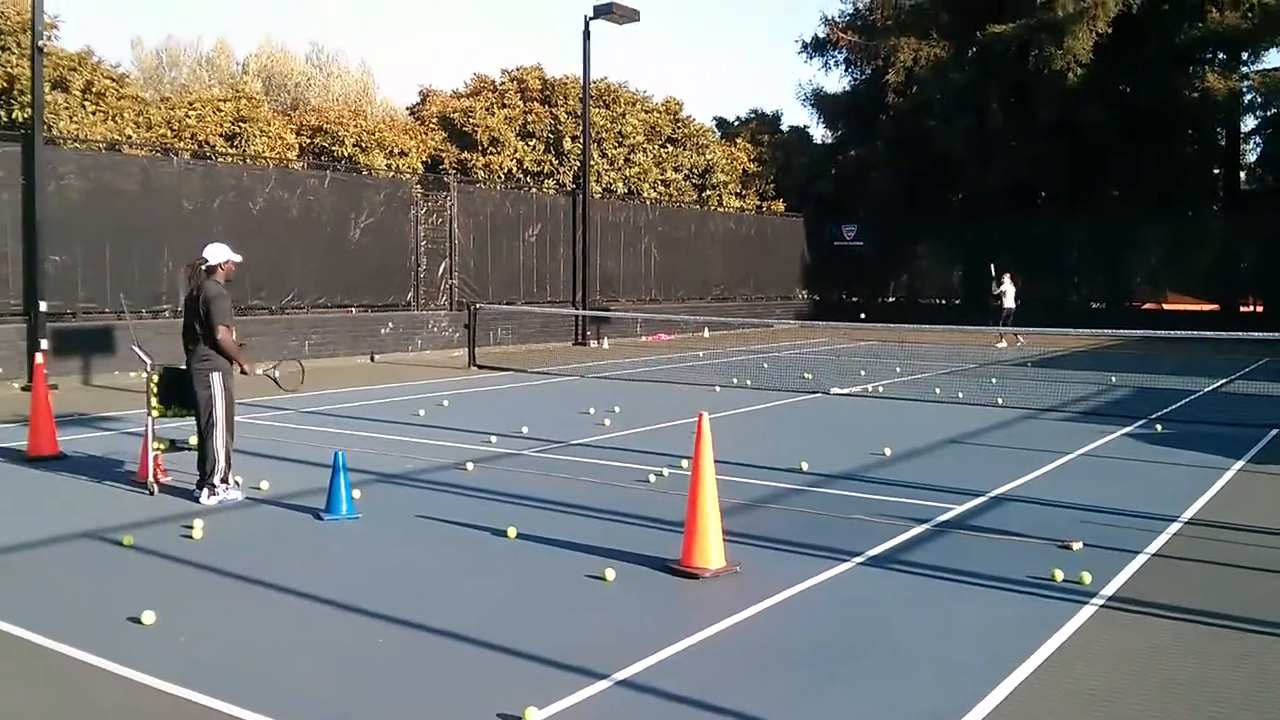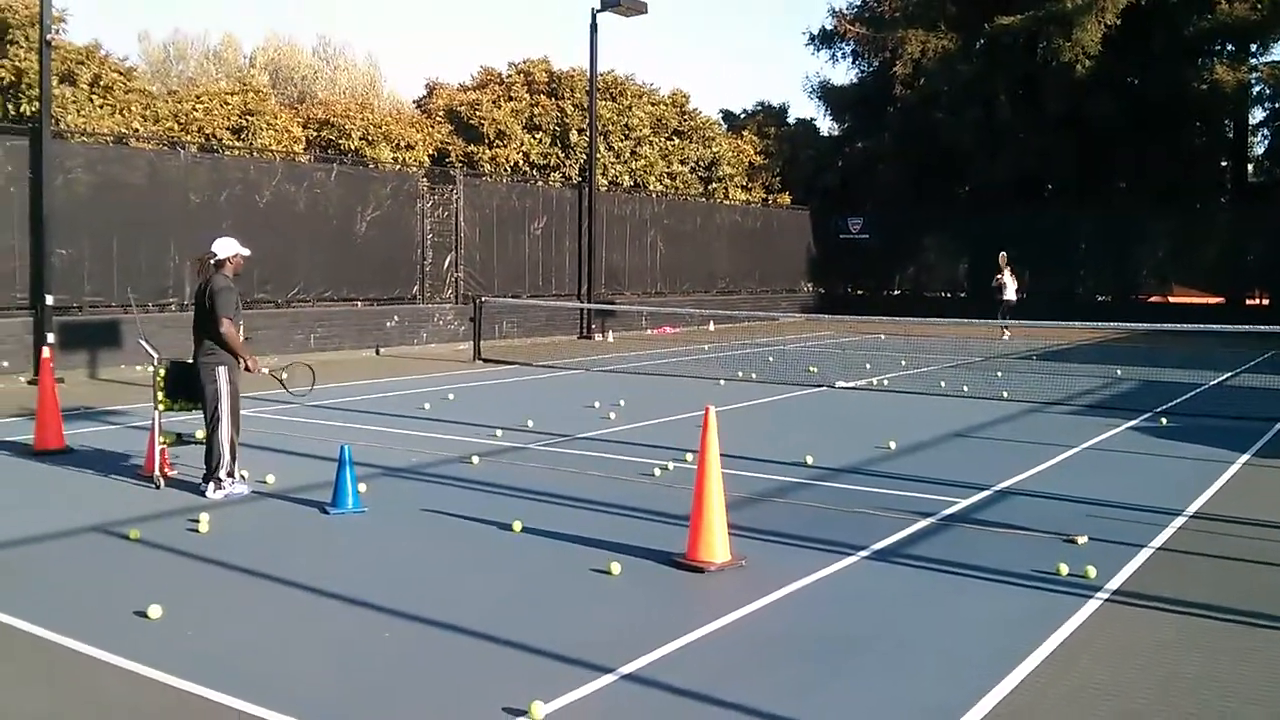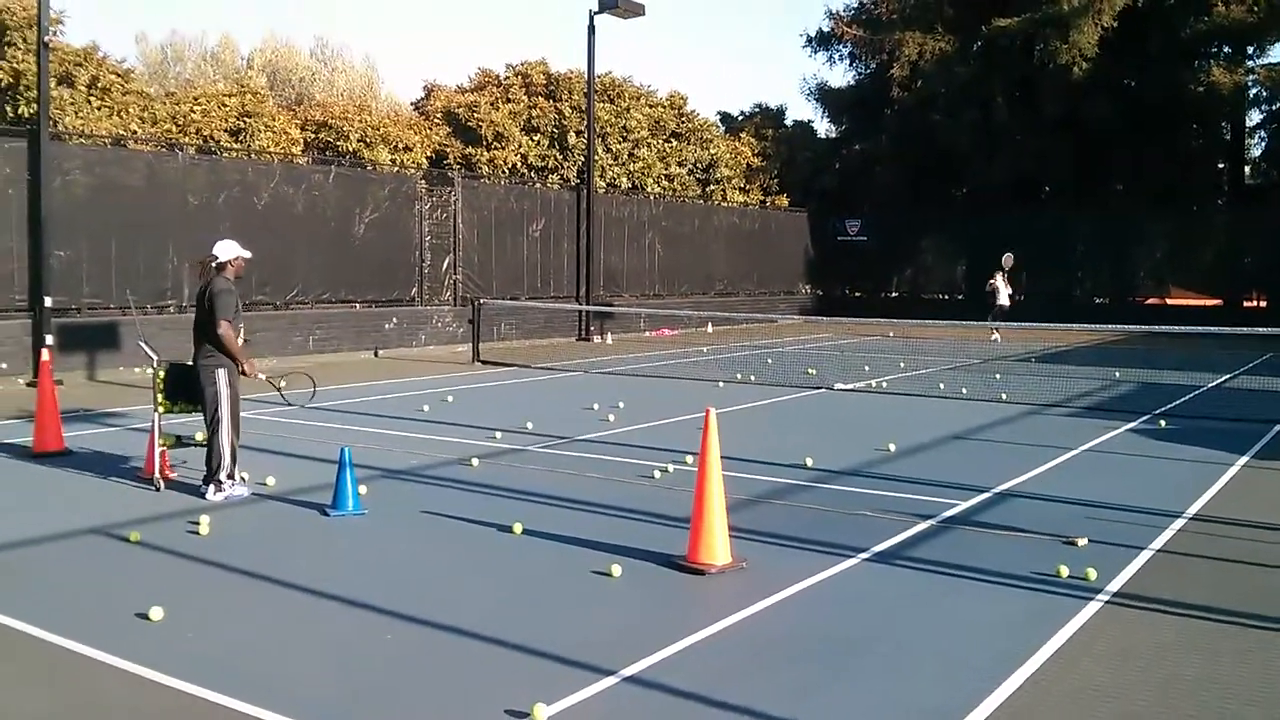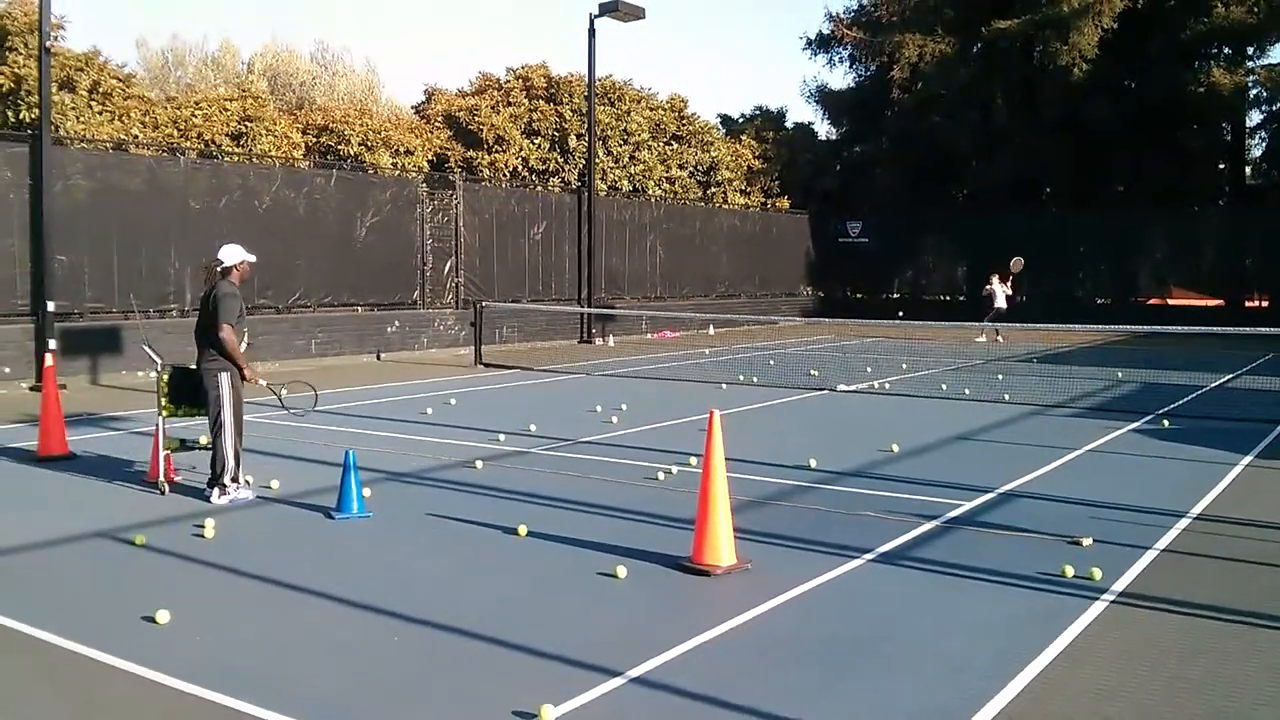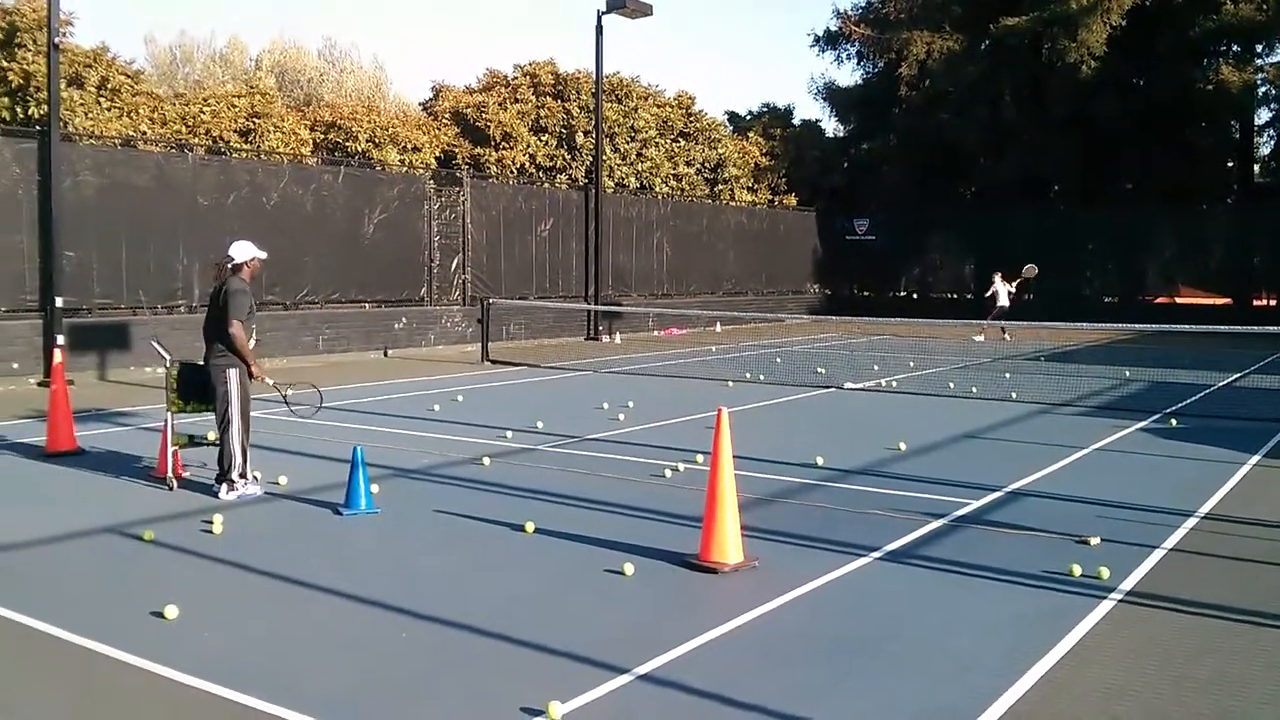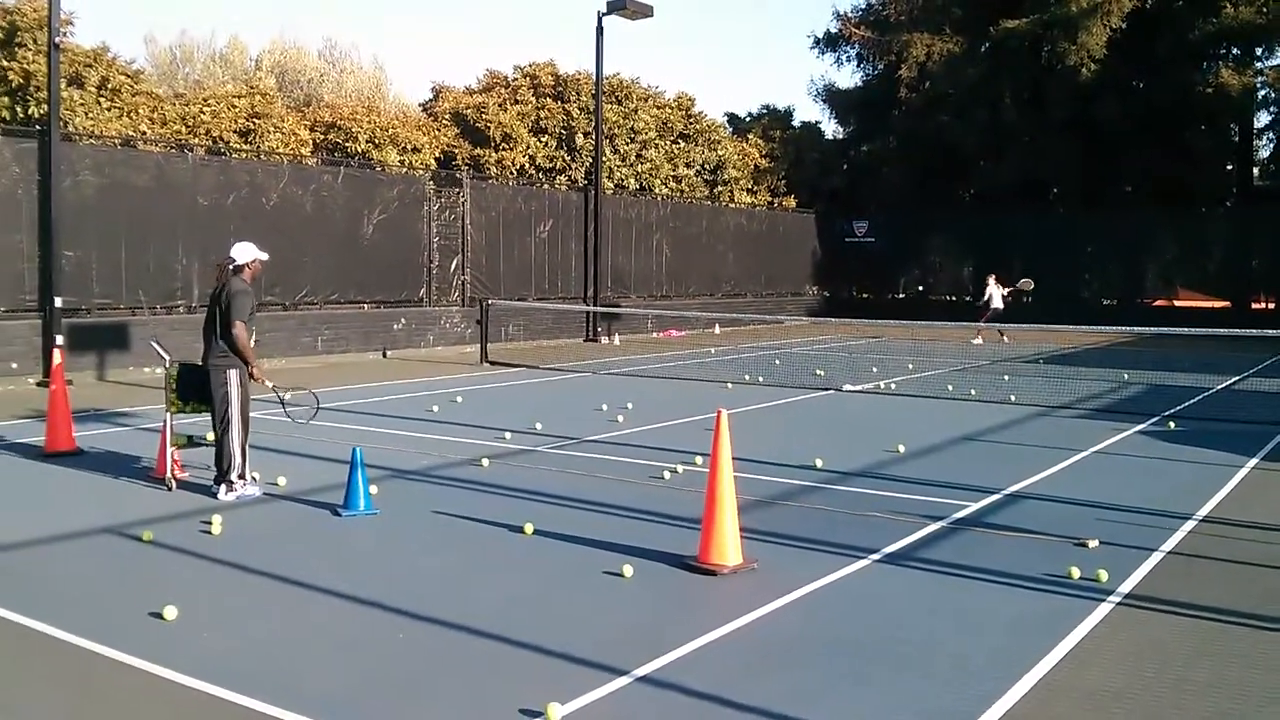
dt=0.1s
person 1, frame 1
left shoulder: (196, 291)
right shoulder: (218, 293)
left elbow: (188, 334)
right elbow: (221, 335)
right wrist: (243, 361)
left hip: (198, 367)
right hip: (213, 369)
left knee: (209, 428)
right knee: (219, 428)
left ankle: (207, 481)
right ankle: (214, 488)
person 1, frame 2
left shoulder: (206, 285)
right shoulder: (225, 287)
left elbow: (200, 326)
right elbow: (225, 328)
right wrist: (247, 357)
left hip: (207, 361)
right hip: (219, 363)
left knee: (218, 421)
right knee: (224, 422)
left ankle: (214, 476)
right ankle: (220, 482)
person 1, frame 3
left shoulder: (209, 287)
right shoulder: (225, 289)
left elbow: (201, 329)
right elbow: (223, 330)
right wrist: (244, 361)
left hip: (208, 363)
right hip: (219, 365)
left knee: (219, 424)
right knee: (224, 425)
left ankle: (214, 478)
right ankle: (220, 485)
person 1, frame 4
left shoulder: (213, 291)
right shoulder: (229, 293)
left elbow: (200, 332)
right elbow: (225, 333)
right wrist: (245, 366)
left hip: (211, 367)
right hip: (223, 369)
left knee: (223, 427)
right knee: (228, 428)
left ankle: (219, 481)
right ankle: (224, 488)
person 1, frame 5
left shoulder: (223, 287)
right shoulder: (239, 289)
left elbow: (209, 327)
right elbow: (235, 329)
right wrist: (252, 363)
left hip: (219, 363)
right hip: (231, 365)
left knee: (231, 423)
right knee: (235, 424)
left ankle: (227, 476)
right ankle: (233, 483)
person 1, frame 6
left shoulder: (222, 288)
right shoulder: (242, 291)
left elbow: (208, 328)
right elbow: (238, 331)
right wrist: (254, 364)
left hip: (216, 363)
right hip: (230, 366)
left knee: (226, 424)
right knee: (234, 424)
left ankle: (225, 477)
right ankle: (232, 484)
